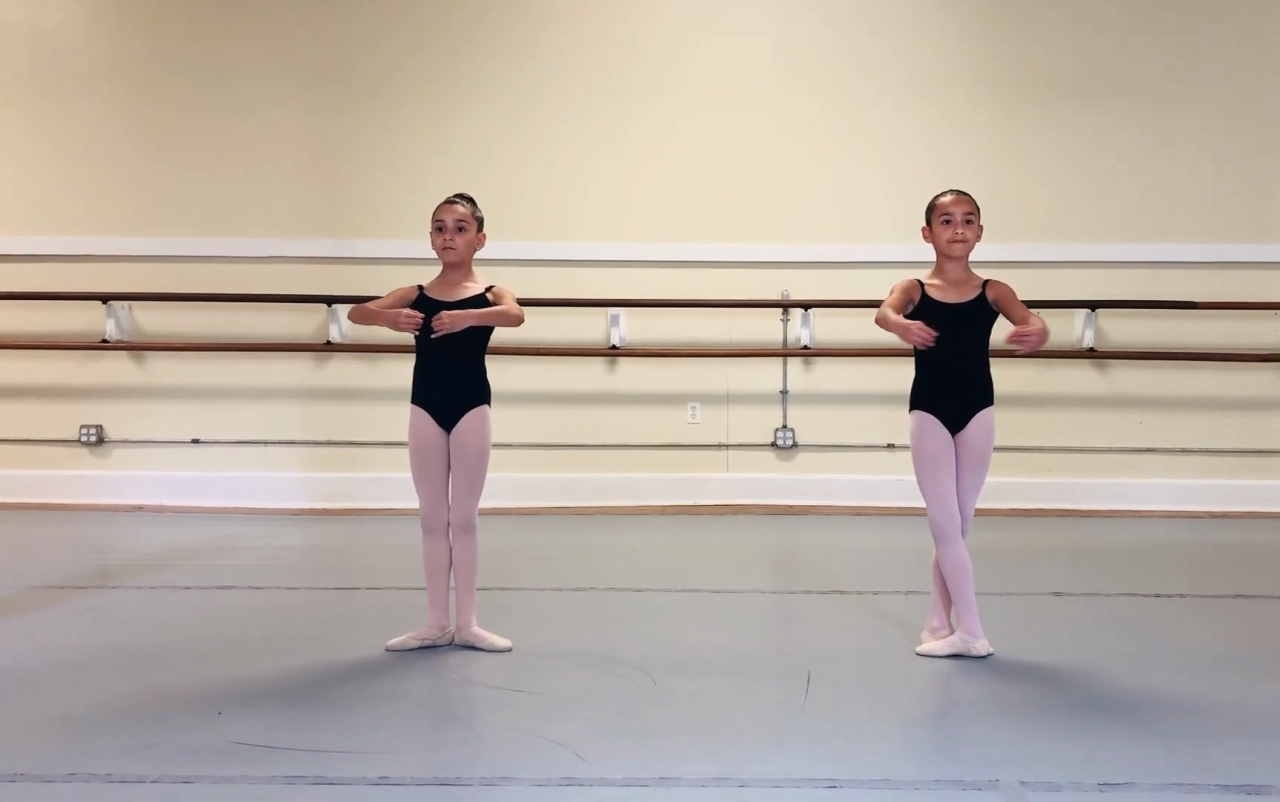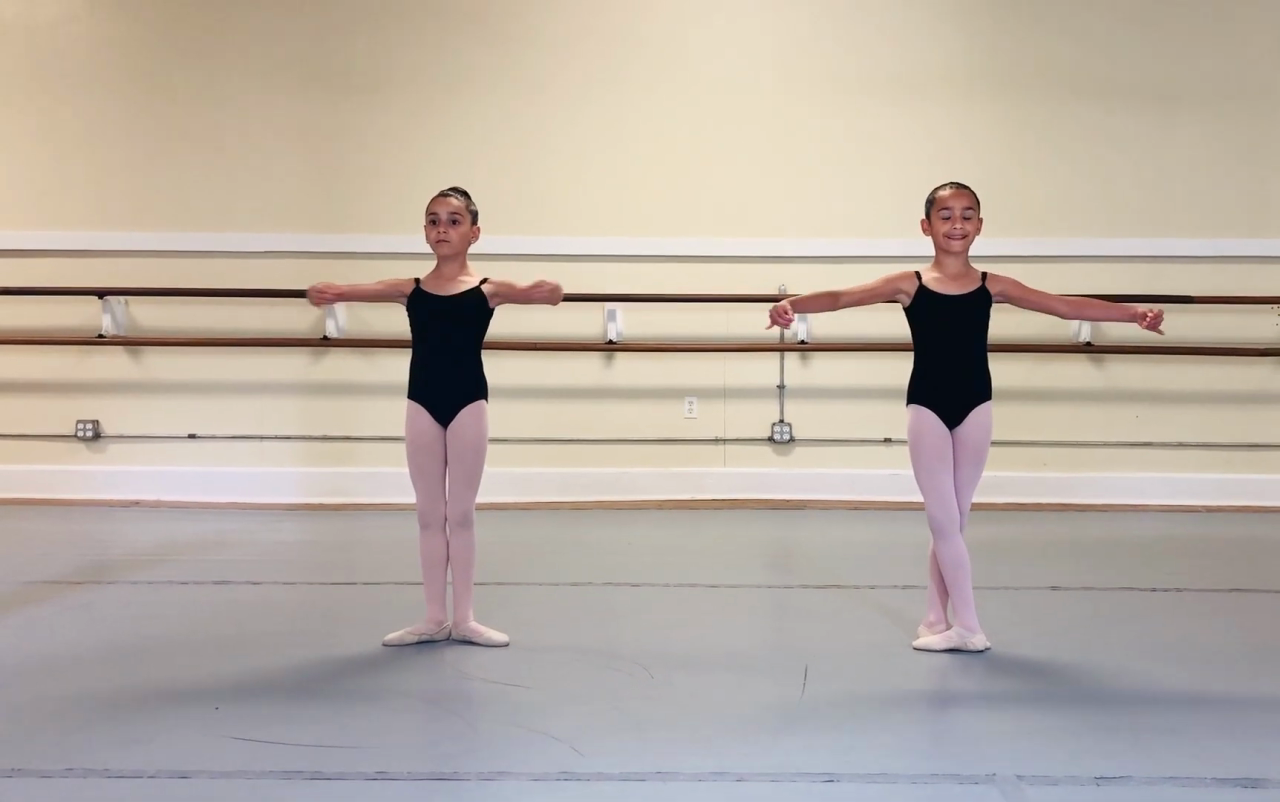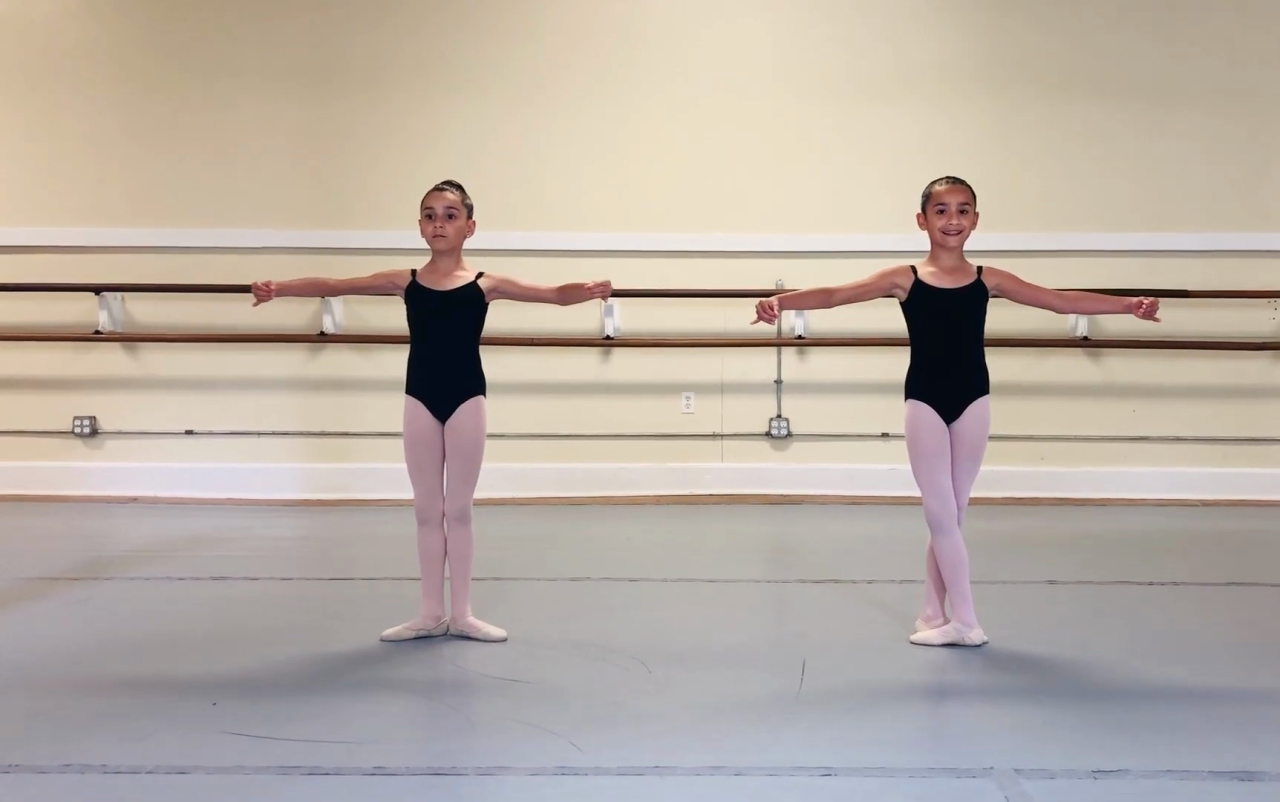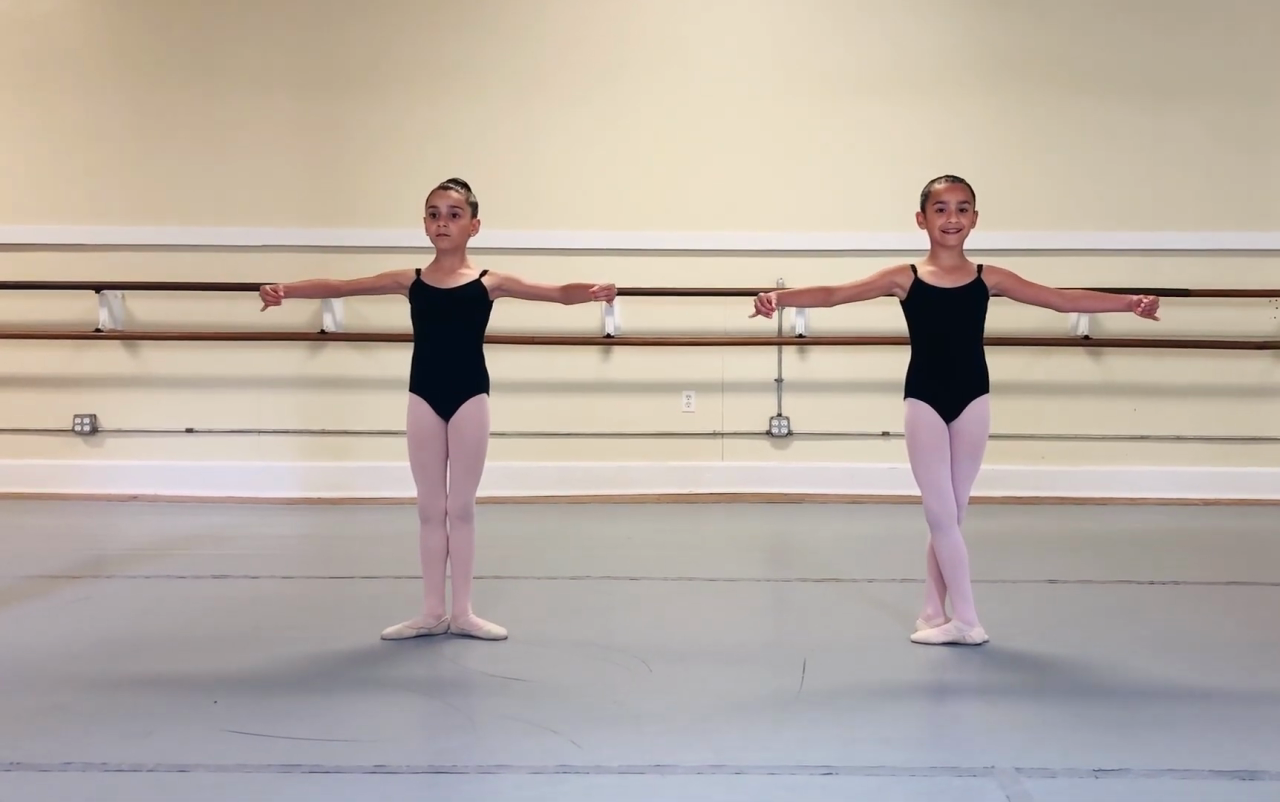
dt=0.5s
person 1, frame 1
left shoulder: (992, 291)
right shoulder: (912, 288)
left elbow: (1032, 322)
right elbow: (884, 313)
left wrist: (1034, 334)
right wrist: (902, 326)
left hip: (976, 412)
right hip: (928, 413)
left knee: (957, 526)
right knee: (945, 525)
left ankle: (939, 625)
right ankle: (969, 631)
person 1, frame 2
left shoulder: (992, 286)
right shoulder: (908, 284)
left elbow: (1065, 306)
right elbow: (840, 297)
left wrist: (1134, 313)
right wrist: (792, 304)
left hip: (975, 406)
right hip: (926, 406)
left knee: (953, 521)
right knee: (943, 520)
left ankle: (935, 621)
right ankle: (967, 626)
person 1, frame 3
left shoulder: (988, 279)
right shoulder: (904, 278)
left elbow: (1061, 300)
right elbow: (834, 295)
left wrist: (1128, 305)
right wrist: (781, 302)
left hip: (972, 400)
right hip: (924, 401)
left knee: (951, 515)
right knee: (941, 515)
left ankle: (934, 614)
right ankle: (965, 620)
person 1, frame 4
left shoulder: (988, 278)
right shoulder: (904, 277)
left elbow: (1062, 298)
right elbow: (834, 294)
left wrist: (1129, 302)
right wrist: (778, 297)
left hip: (972, 399)
right hip: (924, 400)
left knee: (950, 514)
right knee: (941, 514)
left ankle: (934, 613)
right ankle: (964, 619)
person 2, frame 1
left shoulder: (490, 295)
right shoulder: (414, 295)
left elbow: (516, 315)
right elbow: (356, 312)
left wrist: (468, 317)
right wrist: (387, 317)
left hip: (471, 409)
right hip: (425, 409)
left knee: (464, 518)
right knee: (432, 519)
left ankle: (467, 623)
right ankle: (436, 623)
person 2, frame 2
left shoulder: (487, 289)
right shoulder: (409, 289)
left elbow: (544, 295)
right elbow: (348, 291)
left wrist: (546, 291)
right wrist: (324, 293)
left hip: (468, 403)
right hip: (422, 404)
left knee: (461, 514)
right knee: (429, 514)
left ankle: (463, 618)
right ankle: (434, 618)
person 2, frame 3
left shoulder: (485, 284)
right shoulder: (405, 281)
left elbow: (555, 294)
right elbow: (333, 286)
left wrist: (589, 290)
right wrist: (278, 287)
left hip: (467, 398)
right hip: (420, 399)
left knee: (459, 509)
right knee: (427, 509)
left ankle: (461, 613)
right ankle: (431, 613)
person 2, frame 4
left shoulder: (489, 282)
right shoulder: (409, 281)
left elbow: (558, 292)
right elbow: (339, 286)
left wrist: (594, 291)
right wrist: (285, 289)
left hip: (470, 397)
right hip: (423, 398)
left knee: (462, 507)
right knee: (430, 508)
left ankle: (462, 611)
right ankle: (432, 610)
